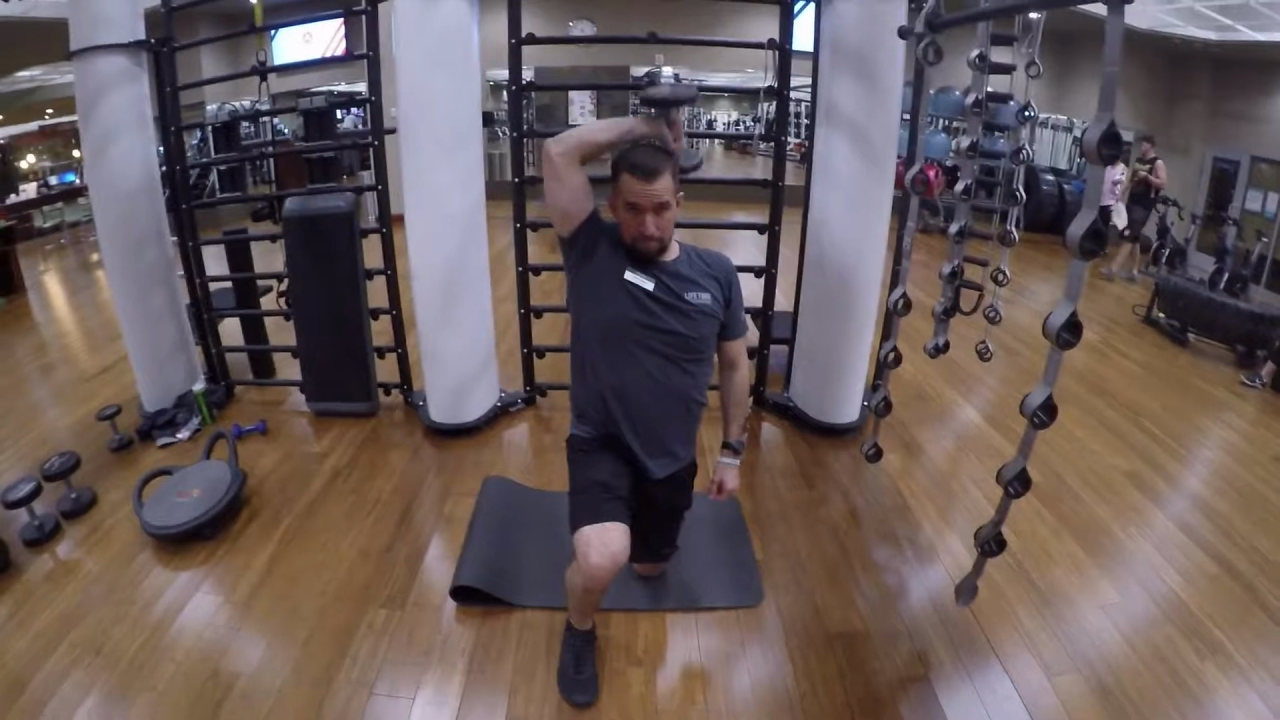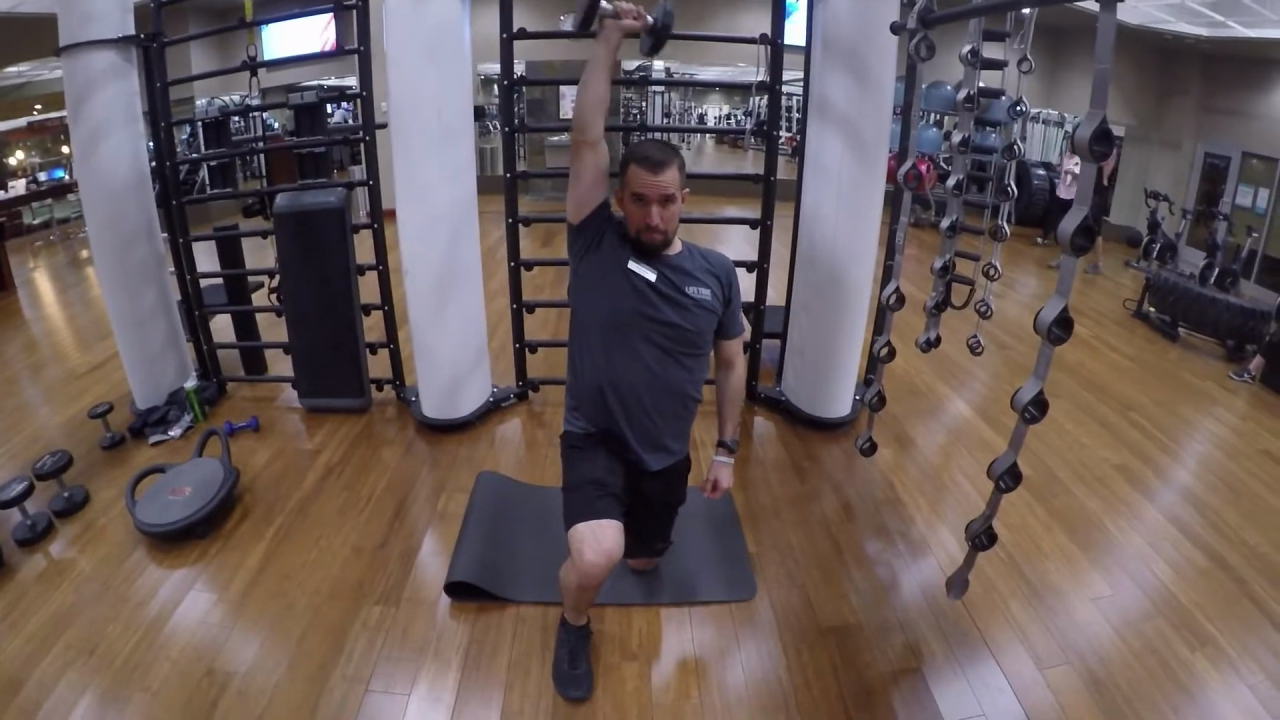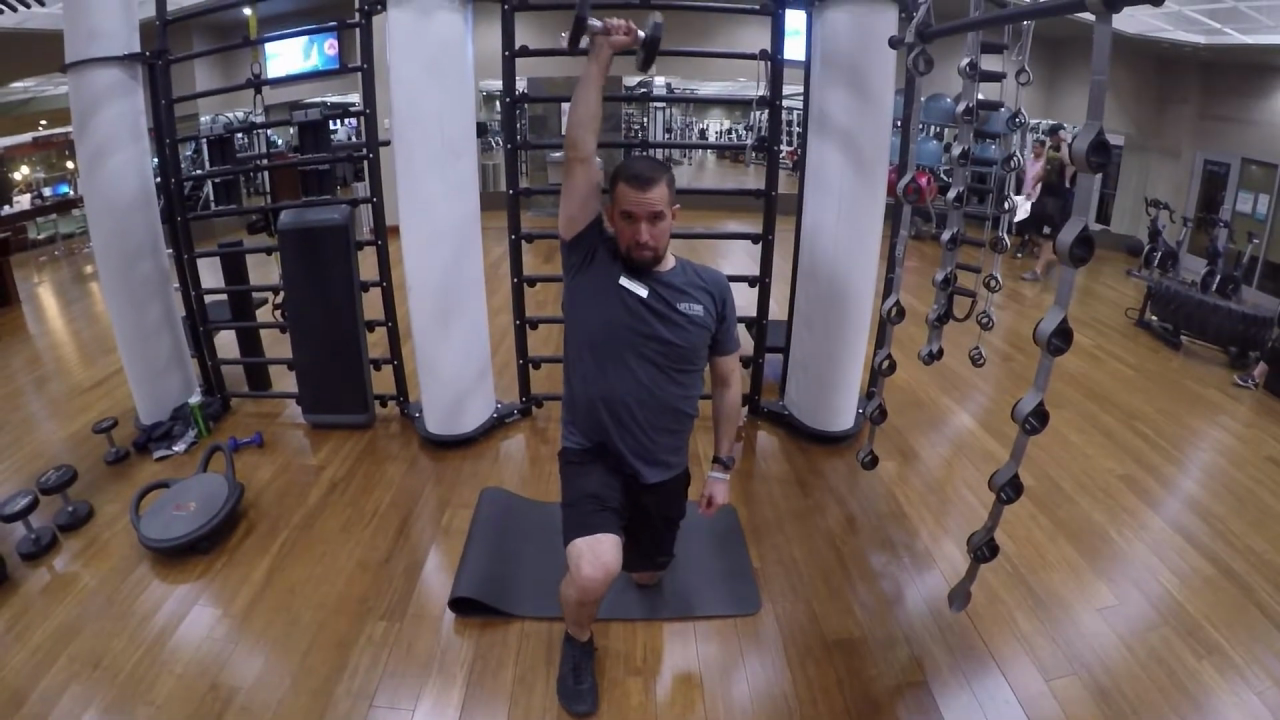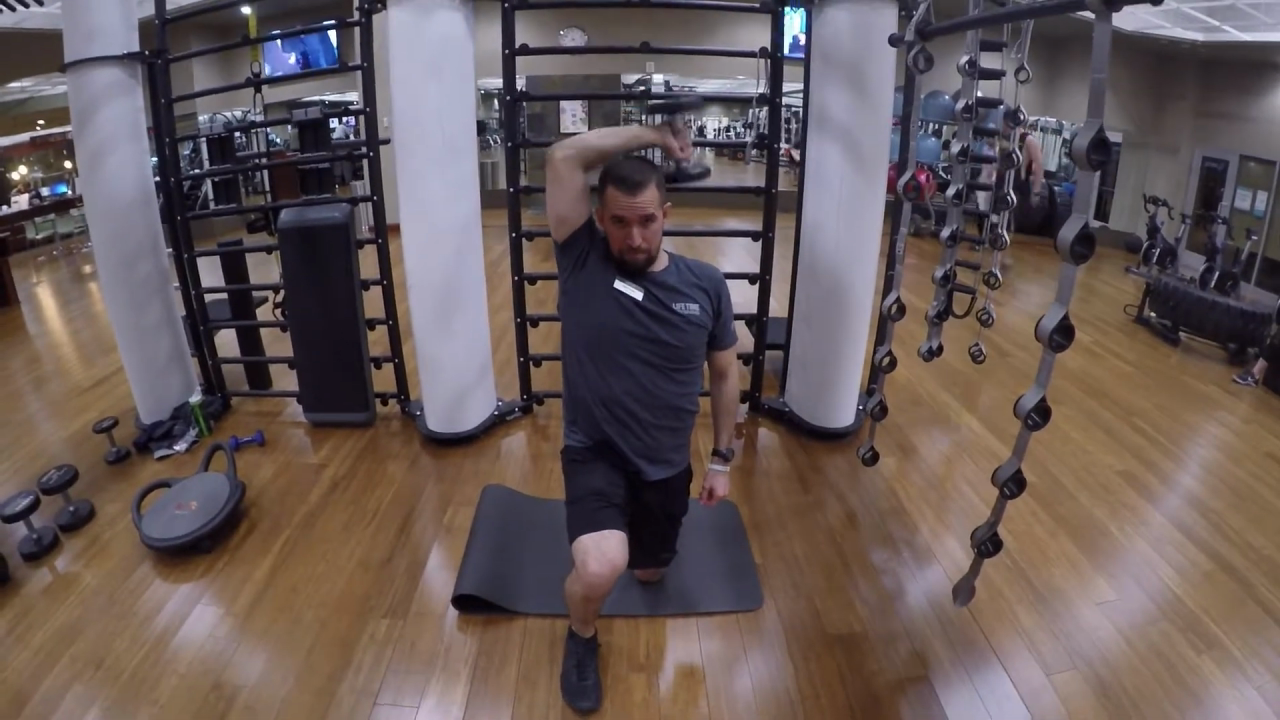
dt=0.7s
person 1, frame 1
left shoulder: (715, 272)
right shoulder: (592, 249)
left elbow: (735, 365)
right elbow: (557, 153)
left wrist: (732, 451)
right wrist: (643, 126)
left hip: (673, 456)
right hip: (600, 445)
left knee: (649, 567)
right knee: (600, 562)
left ankle: (644, 528)
right ankle: (579, 631)
person 1, frame 2
left shoulder: (715, 273)
right shoulder: (596, 246)
left elbow: (730, 366)
right elbow: (587, 141)
left wrist: (726, 451)
left hip: (666, 453)
right hip: (593, 439)
left knee: (644, 562)
right knee: (595, 559)
left ankle: (634, 517)
right ankle: (573, 627)
person 1, frame 3
left shoulder: (709, 289)
right shoulder: (588, 262)
left elbow: (727, 381)
right elbow: (579, 157)
left wrist: (722, 466)
right wrist: (600, 54)
left hip: (665, 468)
right hip: (591, 456)
left knee: (647, 575)
right knee: (593, 575)
left ankle: (636, 536)
right ankle: (577, 643)
person 1, frame 4
left shoulder: (705, 285)
right shoulder: (582, 259)
left elbow: (725, 375)
right elbow: (562, 157)
left wrist: (721, 459)
right wrist: (650, 135)
left hip: (667, 462)
right hip: (594, 453)
left knee: (649, 572)
right knee: (599, 569)
left ankle: (639, 532)
right ankle: (581, 637)
